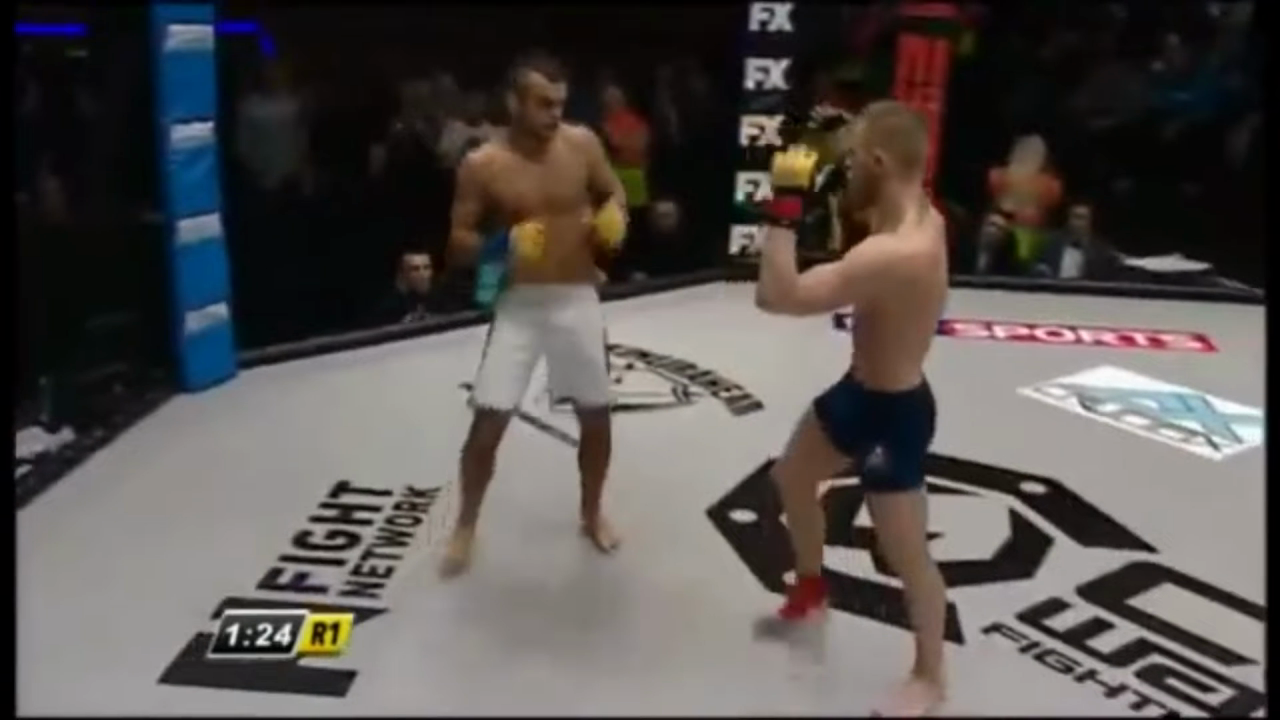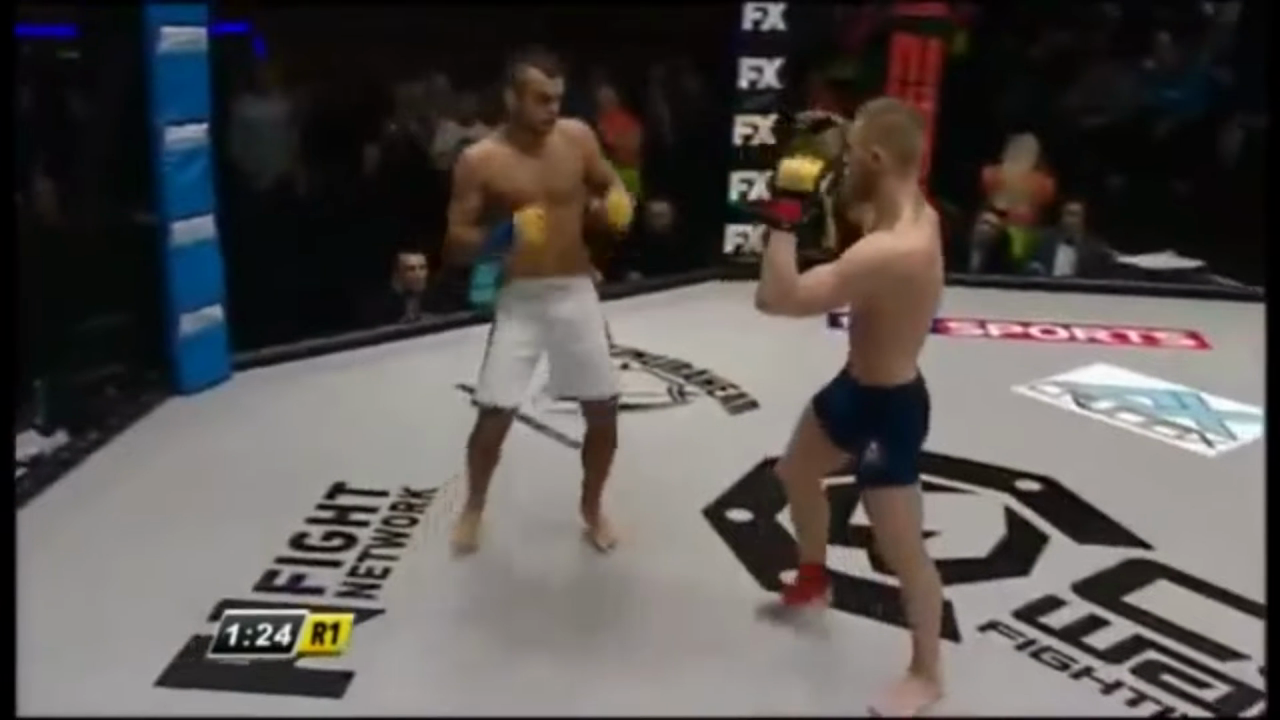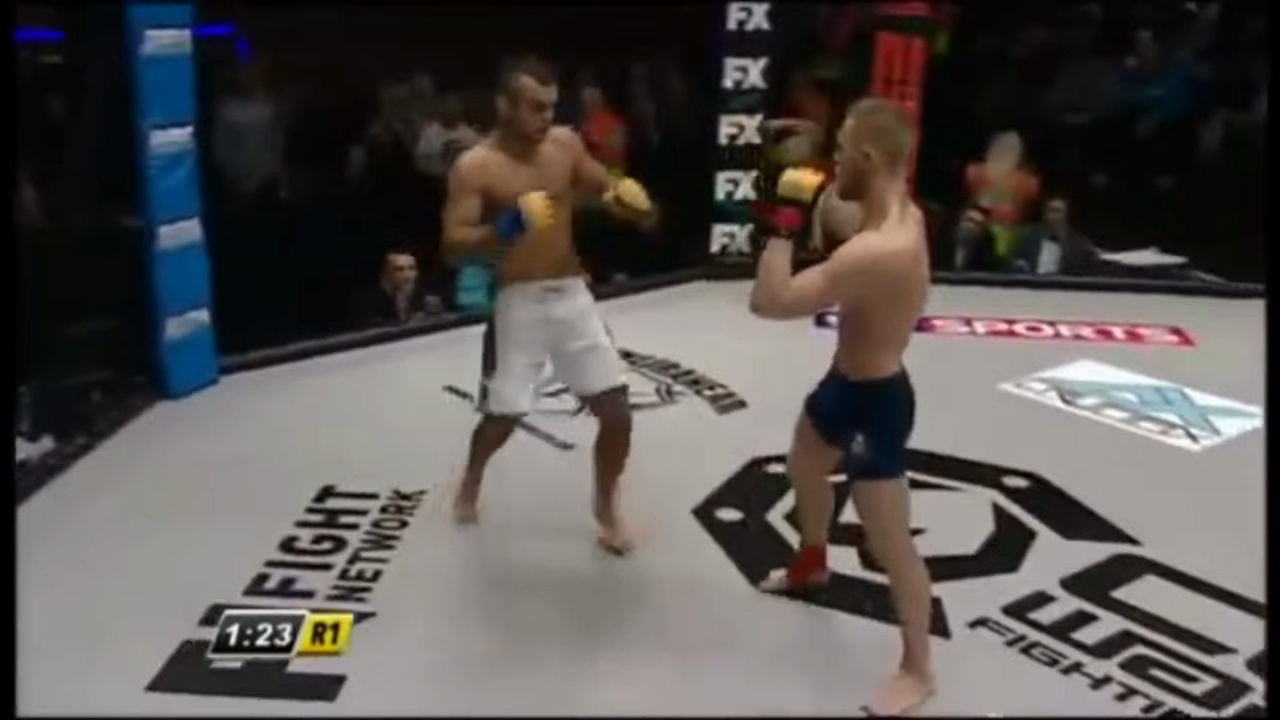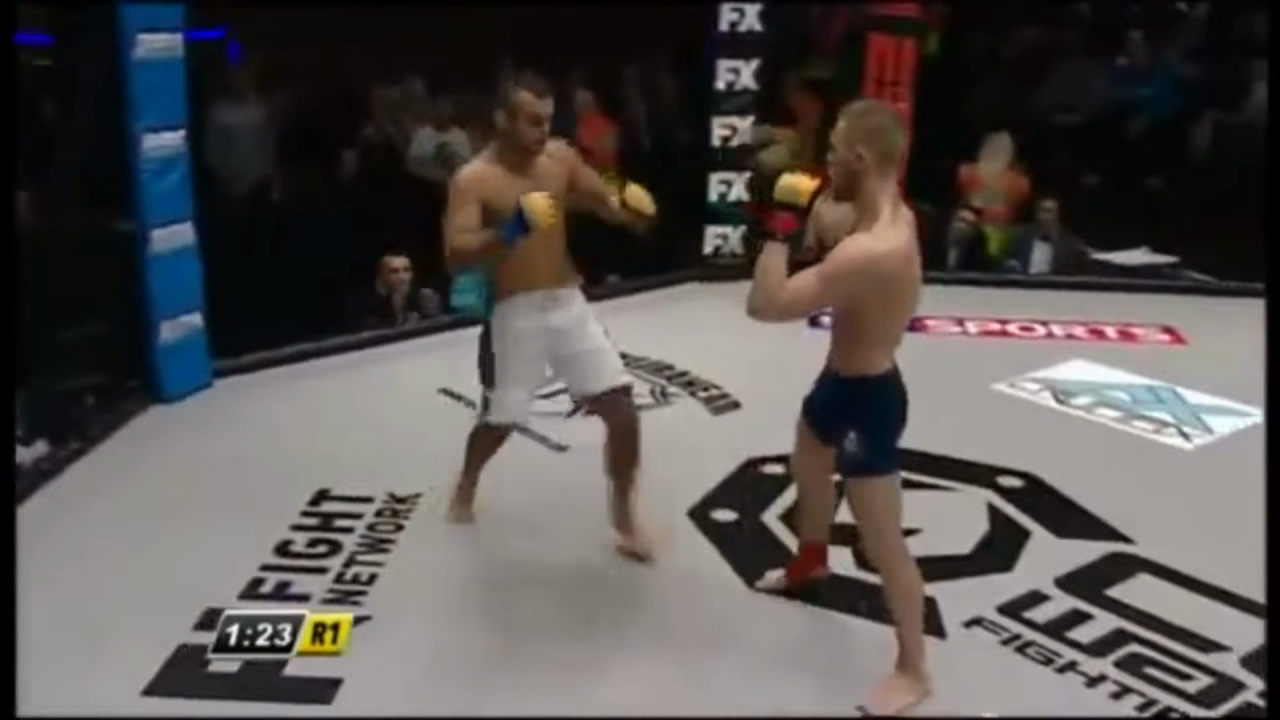
dt=0.3s
person 1, frame 1
left shoulder: (894, 254)
right shoulder: (918, 215)
left elbow: (775, 295)
right elbow: (858, 204)
left wrist: (786, 203)
left hip: (894, 413)
right hip: (859, 389)
left knee: (906, 555)
right knee: (790, 476)
right ankle: (808, 595)
person 1, frame 2
left shoulder: (891, 252)
right shoulder: (913, 212)
left elbow: (776, 298)
right elbow: (856, 209)
left wrist: (787, 210)
right wrist: (827, 175)
left hip: (888, 408)
right hip: (855, 386)
left knee: (901, 550)
right knee: (796, 473)
right ankle: (811, 584)
person 1, frame 3
left shoulder: (878, 252)
right shoulder: (900, 212)
left elbow: (768, 301)
right elbow: (839, 220)
left wrist: (784, 219)
right wrist: (808, 185)
left hip: (874, 403)
right hip: (846, 382)
left knee: (890, 545)
right knee: (804, 470)
left ankle: (917, 670)
right ankle: (811, 565)
person 1, frame 4
left shoulder: (871, 254)
right shoulder: (891, 214)
left elbow: (765, 305)
left wrist: (782, 223)
right wrist: (799, 214)
left hip: (867, 400)
right hip: (841, 382)
left knee: (883, 543)
right knee: (808, 470)
left ankle: (912, 670)
right ankle: (810, 561)
person 2, frame 1
left shoulder: (582, 144)
right shoulder: (482, 165)
left elbow: (614, 192)
right elbow: (458, 238)
left wrist: (613, 217)
right wrist: (500, 246)
left hip: (578, 300)
right hip: (519, 304)
left knee: (596, 419)
right knee: (487, 424)
left ankle: (591, 513)
right ankle: (465, 526)
person 2, frame 2
left shoulder: (577, 137)
right shoulder: (480, 160)
left elbow: (610, 184)
right elbow: (457, 237)
left wrist: (618, 203)
right wrist: (502, 236)
left hip: (577, 293)
right hip: (520, 300)
left knee: (604, 417)
right knee: (495, 416)
left ankle: (591, 507)
right ankle: (474, 506)
person 2, frame 3
left shoulder: (566, 144)
right shoulder: (475, 167)
left elbow: (606, 187)
right elbow: (454, 243)
left wrist: (627, 198)
right wrist: (507, 227)
left hip: (572, 295)
right hip: (518, 303)
left knee: (616, 413)
right knee: (501, 417)
left ankle: (605, 508)
right ankle: (471, 483)
person 2, frame 4
left shoulder: (560, 157)
right shoulder: (474, 179)
left elbow: (606, 200)
right elbow: (458, 257)
left wrist: (631, 206)
right wrist: (511, 228)
left hip: (569, 305)
right hip: (516, 314)
left knee: (623, 415)
right knee: (498, 422)
left ankle: (624, 518)
right ankle: (465, 486)
